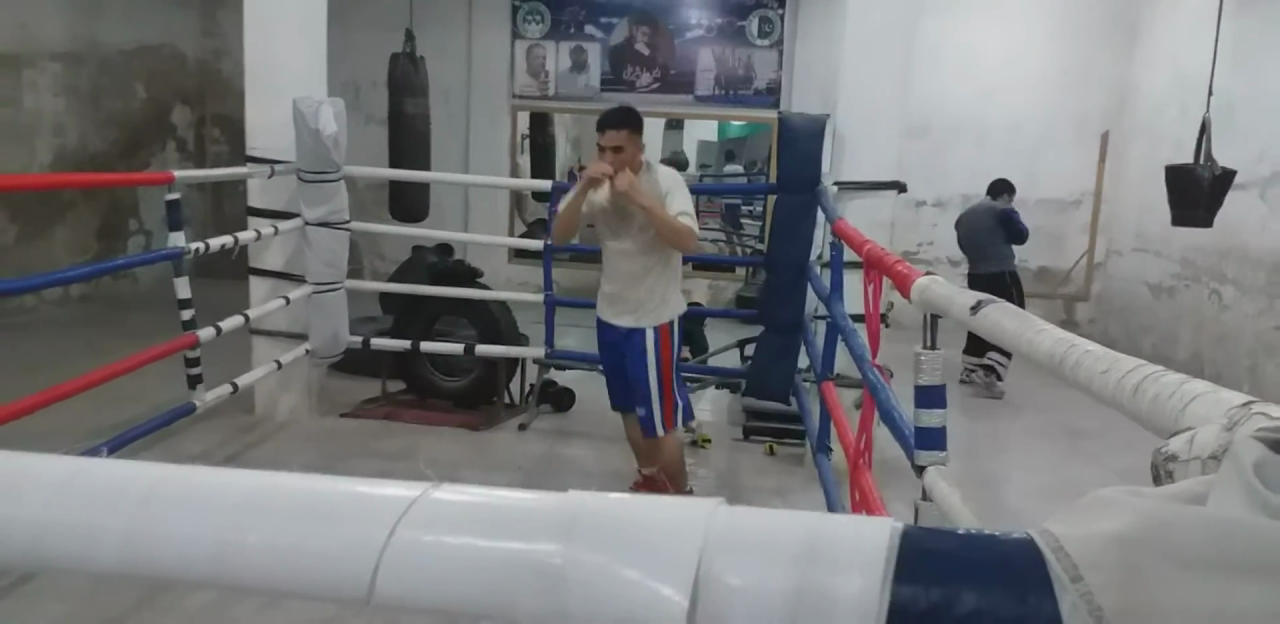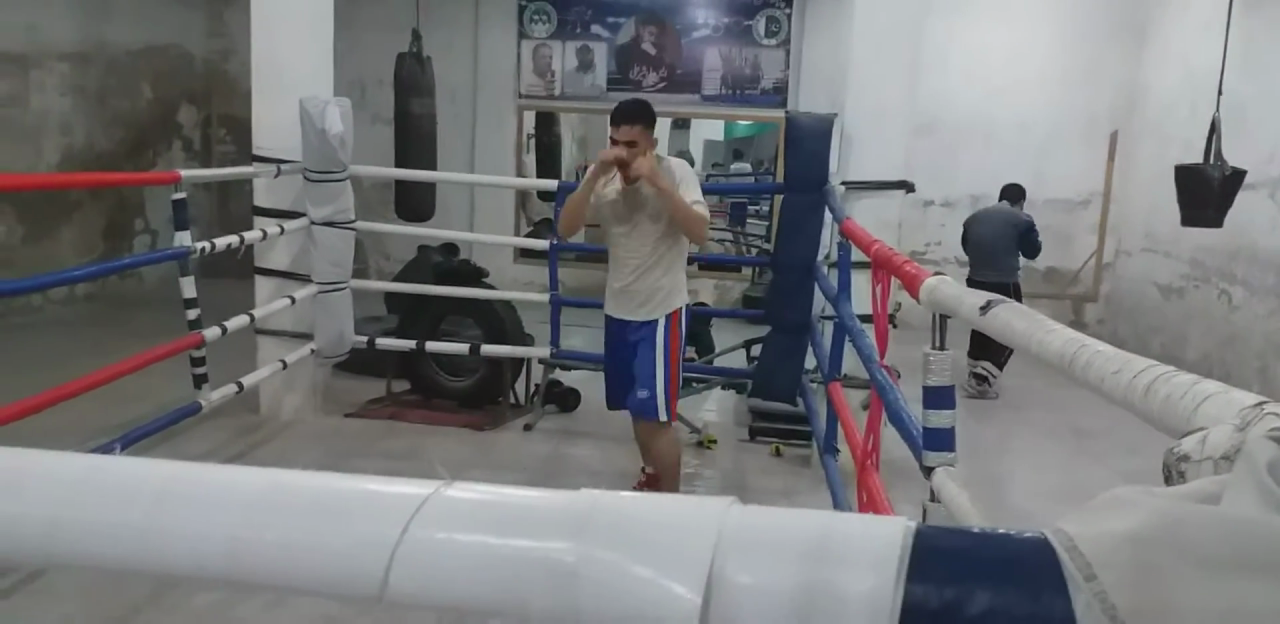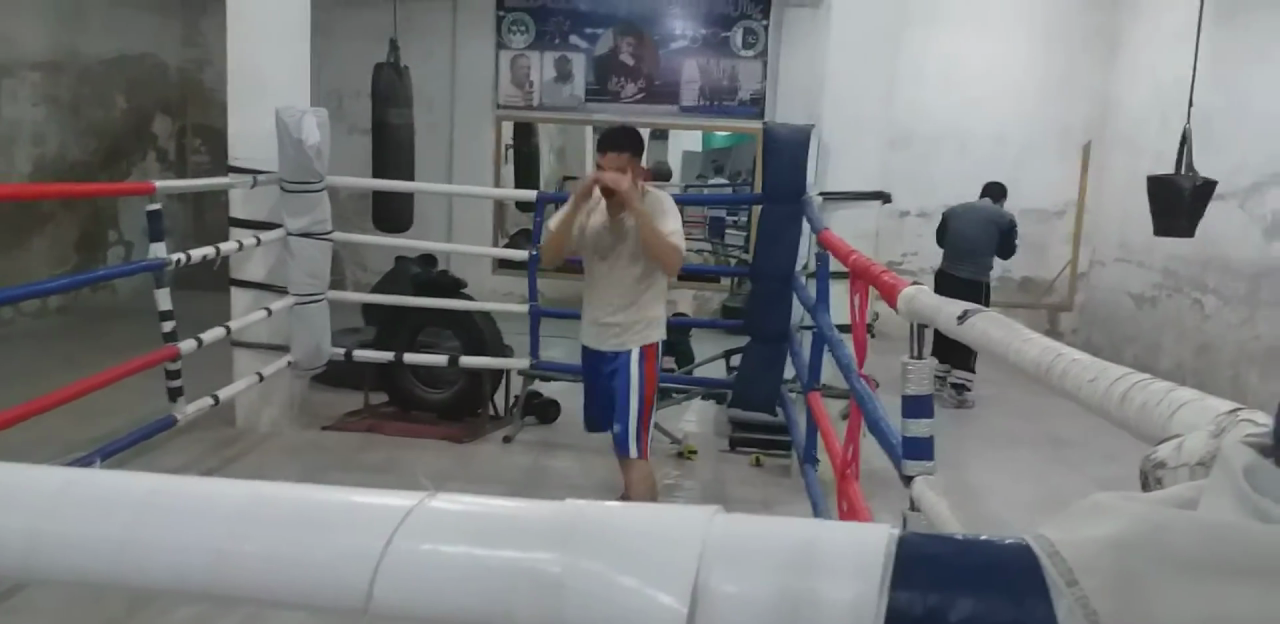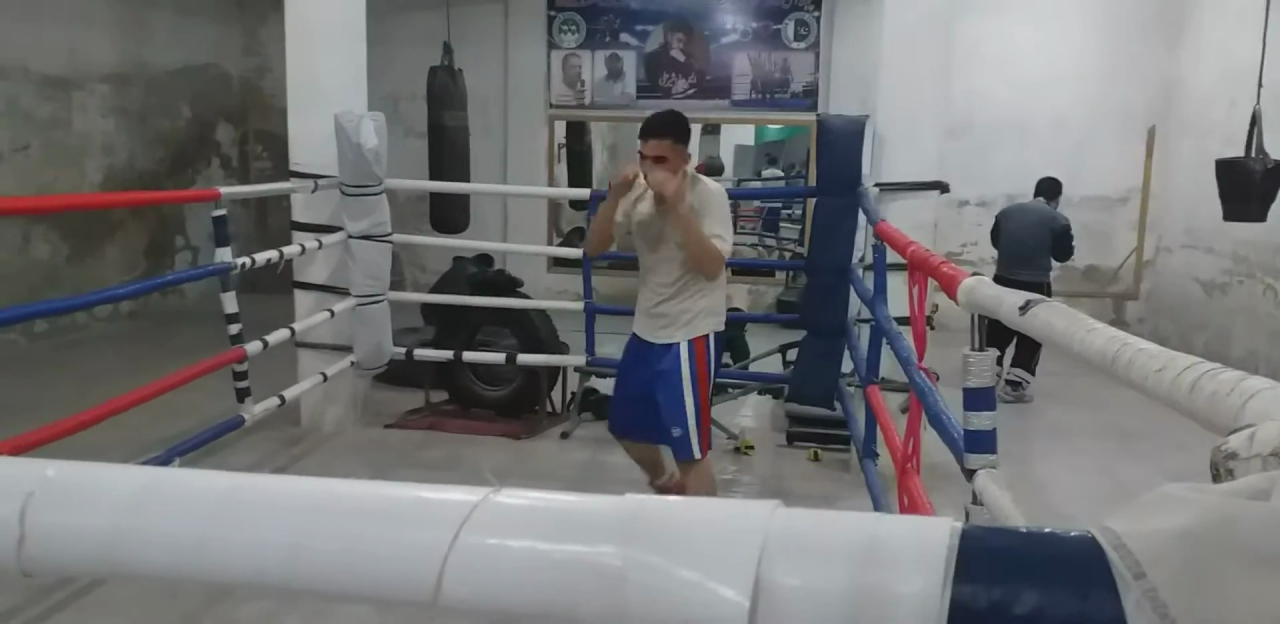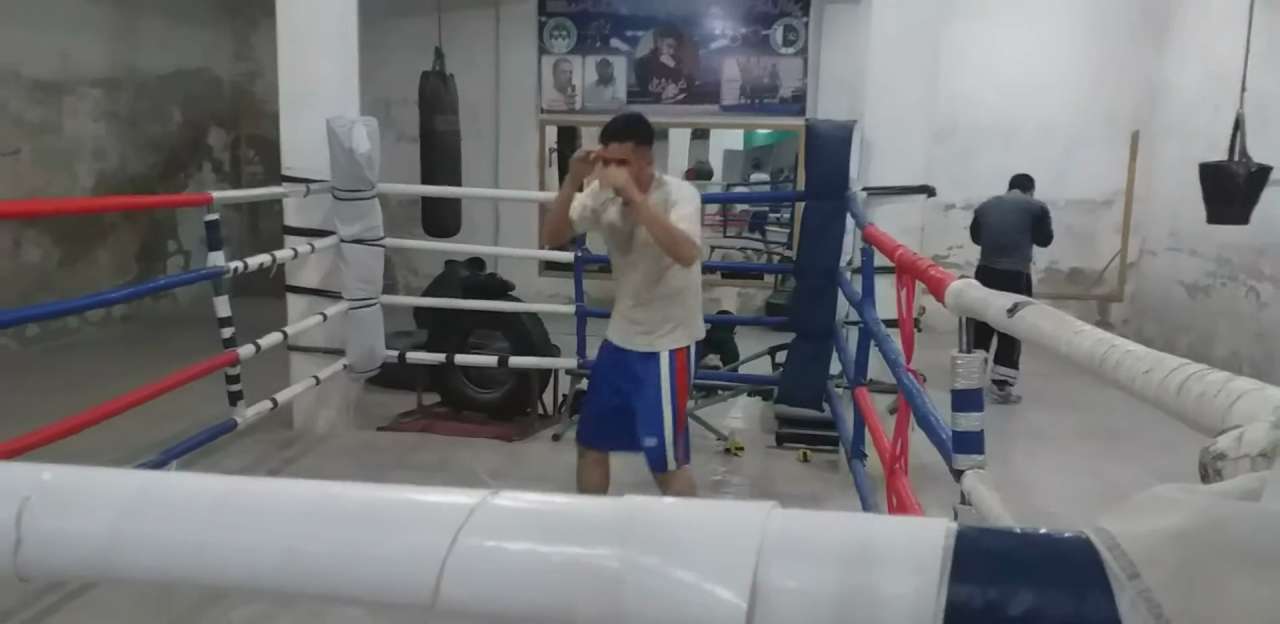
dt=0.2s
person 1, frame 1
left shoulder: (665, 181)
right shoulder: (593, 182)
left elbow: (687, 243)
right elbow: (558, 236)
left wrist: (641, 199)
right wrist: (582, 190)
left hip: (654, 318)
right hip: (611, 315)
left knee: (659, 422)
right knee: (631, 410)
left ankle: (681, 493)
right ankle: (650, 479)
person 1, frame 2
left shoulder: (676, 172)
right shoulder: (603, 176)
left elbow: (700, 233)
right elbow: (565, 228)
left wrist: (659, 183)
right wrist: (593, 176)
left hip: (662, 310)
right hip: (618, 309)
left knee: (657, 413)
right knee: (637, 406)
right ankle: (653, 476)
person 1, frame 3
left shoulder: (660, 205)
right shoulder: (586, 199)
left elbow: (672, 264)
right elbow: (549, 257)
left wrist: (635, 206)
right wrist: (575, 205)
left hip: (638, 341)
right hip: (594, 337)
left knee: (631, 448)
right knee: (610, 429)
right ankle: (634, 495)
person 1, frame 4
left shoulder: (709, 195)
right shoulder: (635, 191)
left elbow: (711, 268)
right elbow: (593, 246)
left wrist: (679, 205)
right wrist: (614, 198)
left hip: (691, 335)
right hip: (646, 332)
left knee: (691, 452)
right knee: (625, 428)
right ankle: (665, 485)
person 1, frame 5
left shoulder: (677, 194)
right shoulder: (600, 194)
left elbow: (685, 255)
right elbow: (553, 237)
left wrist: (639, 199)
right wrist: (572, 184)
left hip: (668, 344)
right hip: (620, 340)
left knee: (666, 463)
right knee: (591, 442)
person 2, frame 1
left shoulder: (965, 216)
right shoulder: (1002, 211)
right elbow: (1020, 236)
right wrist: (1018, 222)
left hip: (976, 276)
right hip: (1001, 276)
left ankle: (970, 370)
right ankle: (988, 374)
person 2, frame 2
left shoulder: (975, 217)
right shoulder: (1022, 220)
left elbow: (966, 247)
right elbow: (1031, 252)
left hip: (976, 281)
right hip: (1004, 284)
left knee: (981, 328)
left ankle: (977, 374)
right ankle: (980, 381)
person 2, frame 3
left shoulder: (954, 211)
right shoulder: (1004, 219)
left elbow: (941, 240)
right elbow: (1006, 252)
left hip: (946, 277)
right hip: (975, 283)
left knee: (943, 330)
left ankle: (938, 381)
right ankle: (958, 390)
person 2, frame 4
left shoulder: (1008, 212)
right shoulder: (1057, 220)
left elbow: (996, 241)
right elbow: (1063, 255)
left hip: (1003, 280)
right hip: (1034, 285)
left knee: (997, 332)
right knee: (1031, 338)
right ankle: (1014, 386)
person 2, frame 5
left shoulder: (986, 206)
right shoulder: (1035, 207)
left elbow: (976, 236)
right elbow: (1044, 239)
left hip: (986, 272)
right hip: (1015, 275)
left knee: (981, 327)
right ankle: (1002, 385)
